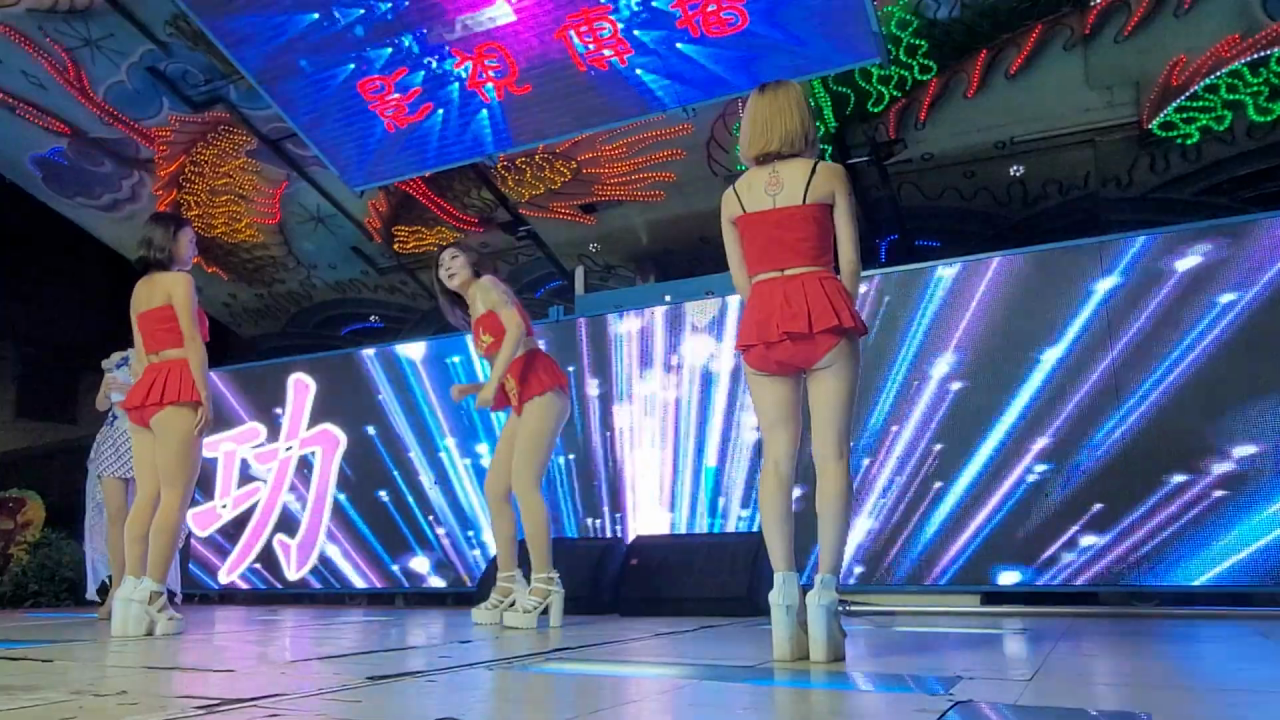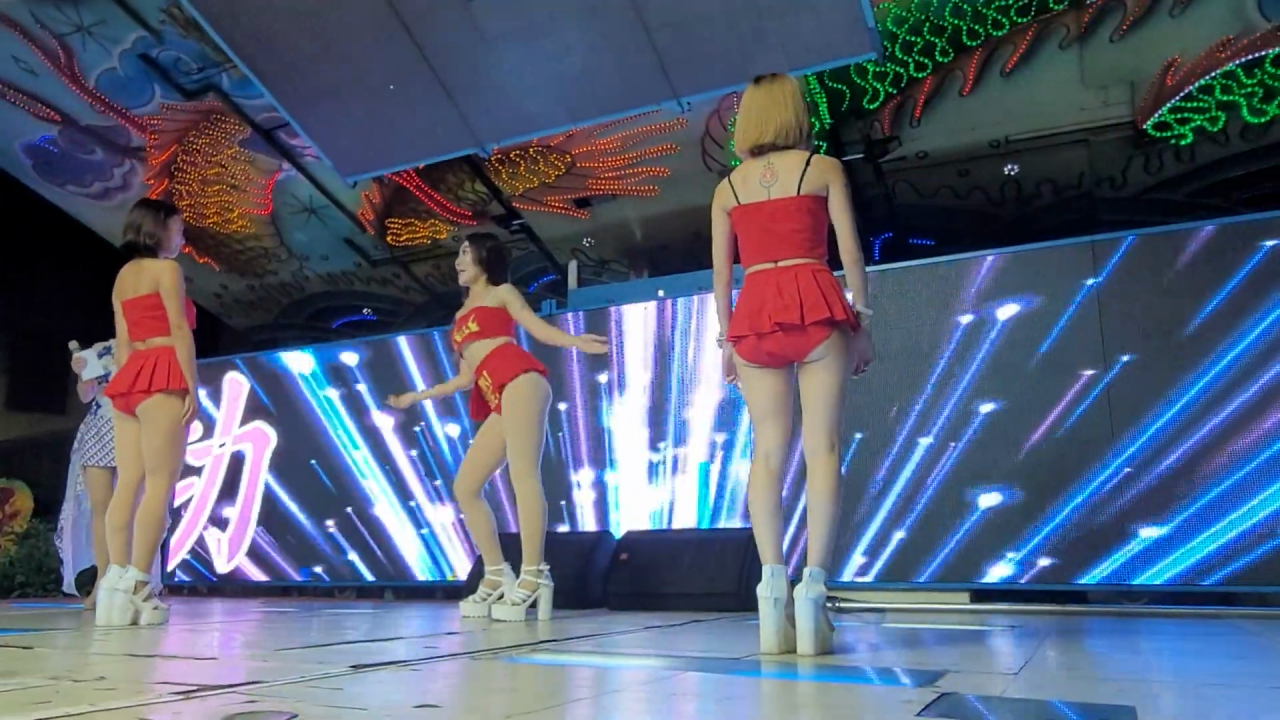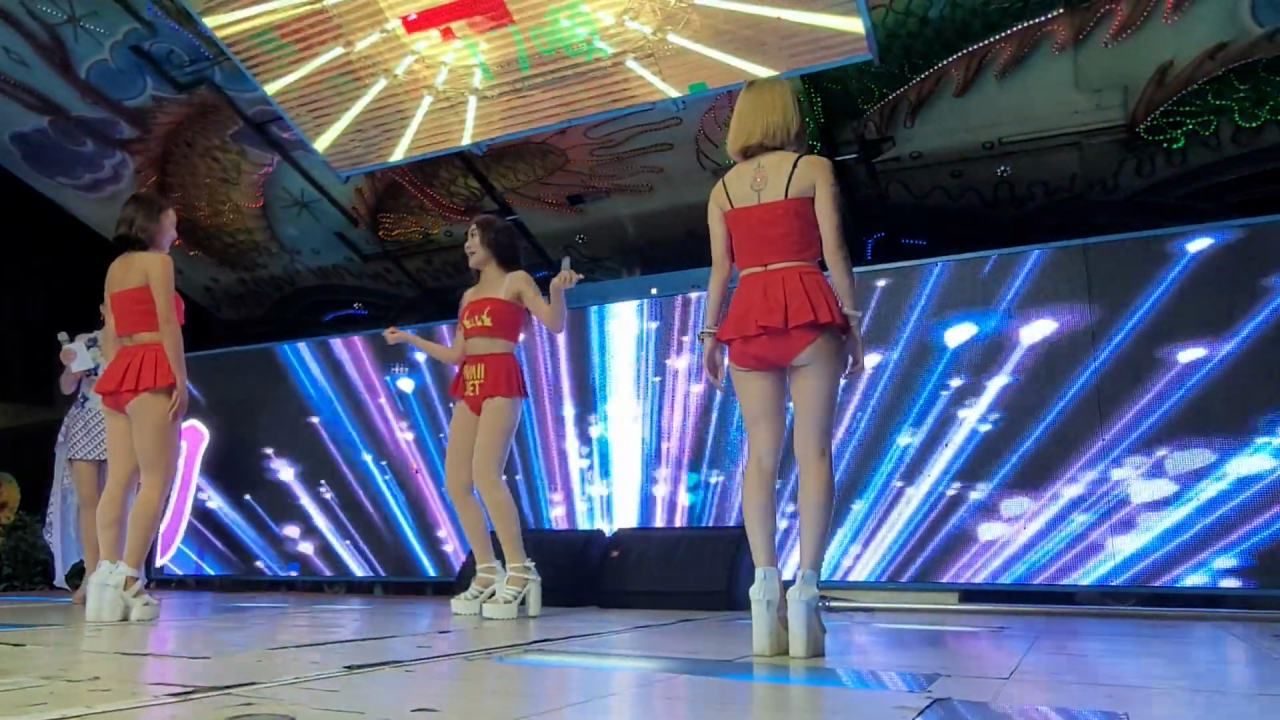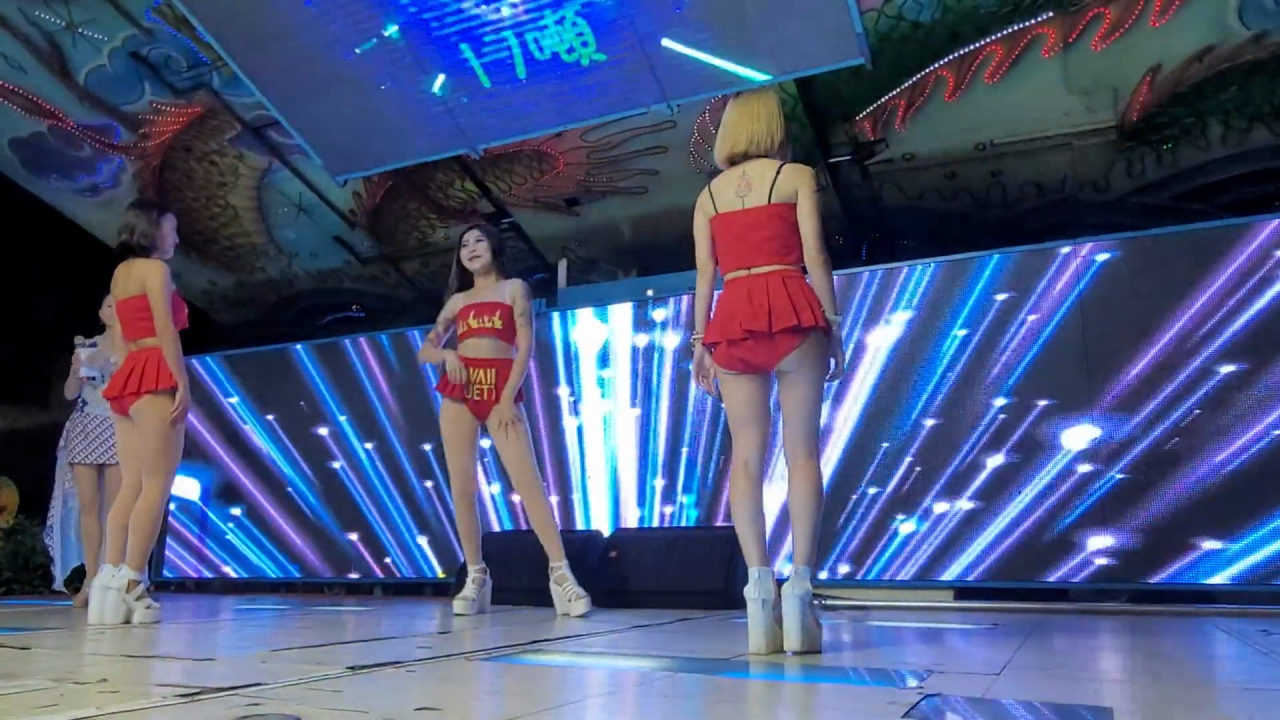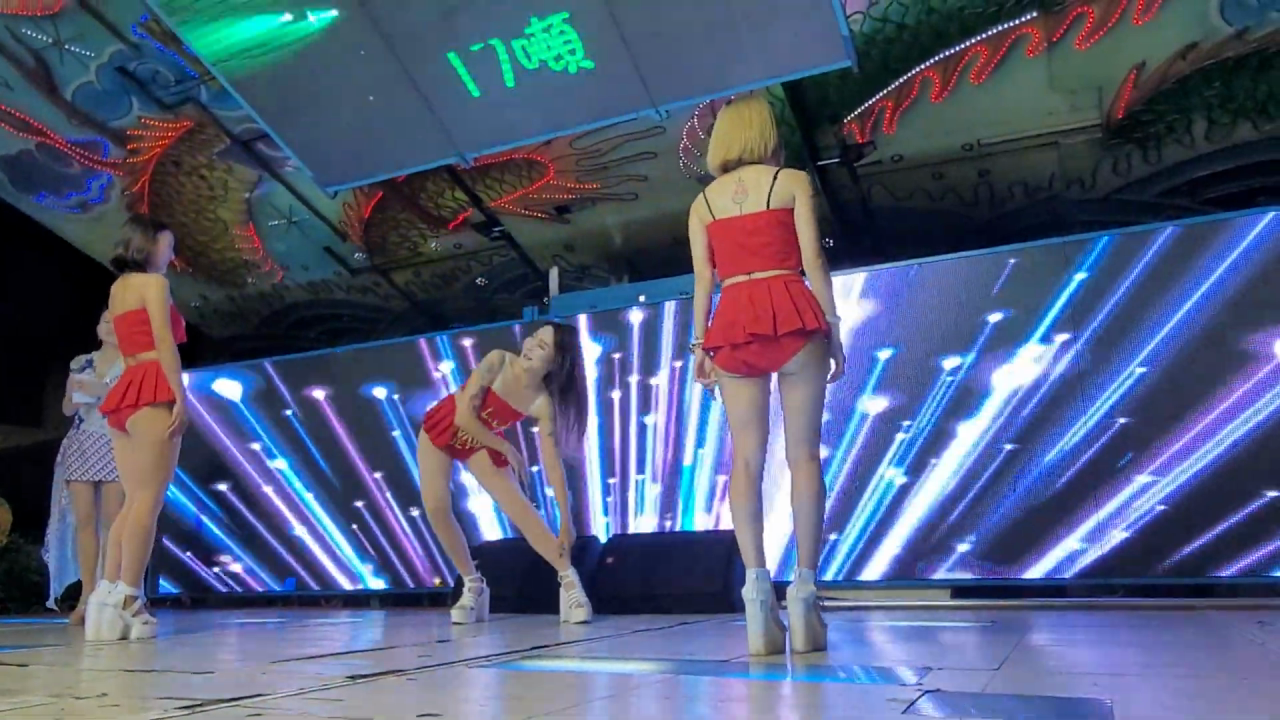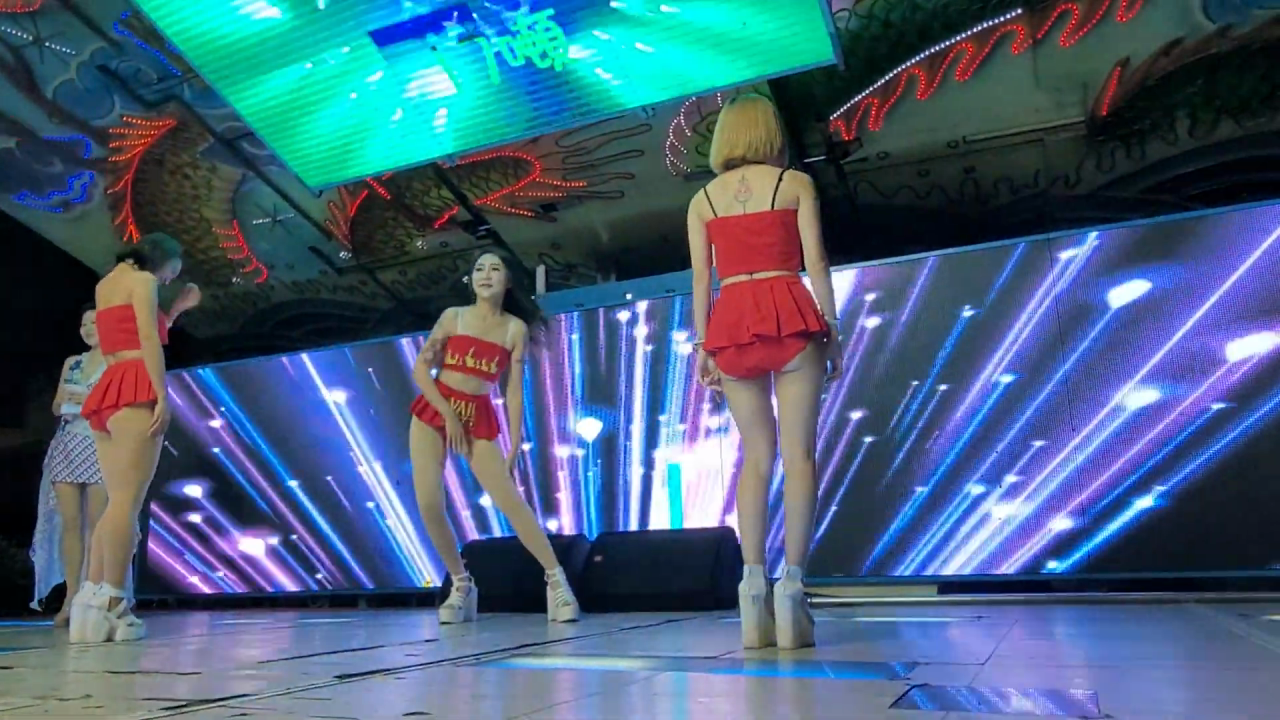
dt=0.7s
person 1, frame 1
left shoulder: (733, 194)
right shoulder: (829, 174)
left elbow: (742, 278)
right elbow: (850, 261)
left hip: (763, 323)
right hip: (823, 313)
left knee: (778, 459)
right knee: (830, 454)
left ankle: (785, 594)
right ankle: (825, 591)
person 1, frame 2
left shoulder: (727, 187)
right shoulder: (824, 168)
left elbow: (721, 271)
right elbow: (850, 251)
left wrist: (728, 337)
right wrist: (860, 321)
left hip: (754, 314)
right hip: (814, 307)
left knee: (767, 452)
right knee: (821, 448)
left ankle: (772, 586)
right ankle: (813, 585)
person 1, frame 3
left shoulder: (723, 186)
right shoulder: (815, 168)
left elbow: (720, 267)
right elbow: (834, 251)
left wrist: (709, 334)
right wrist: (853, 321)
left hip: (749, 316)
right hip: (806, 310)
left knee: (761, 455)
right knee: (812, 453)
left ankle: (766, 590)
right ankle: (805, 589)
person 1, frame 4
left shoulder: (709, 193)
right shoulder: (797, 176)
left elbow: (705, 273)
right elbow: (815, 258)
left wrist: (701, 340)
right wrist: (833, 325)
left hip: (732, 320)
right hip: (790, 312)
left knee: (747, 457)
right knee: (801, 453)
left ankle: (760, 590)
right ankle: (799, 581)
person 1, frame 5
left shoulder: (704, 201)
right shoulder: (793, 181)
left elbow: (703, 279)
right elbow: (813, 261)
left wrist: (700, 343)
right wrist: (833, 329)
left hip: (733, 325)
right hip: (790, 316)
left knee: (747, 459)
right knee: (802, 455)
left ankle: (757, 588)
right ankle: (803, 589)
person 1, frame 6
left shoulder: (703, 199)
right shoulder: (797, 183)
left elbow: (701, 277)
right elbow: (816, 261)
left wrist: (702, 345)
right wrist: (831, 328)
left hip: (731, 324)
right hip: (789, 316)
left knee: (756, 455)
right knee: (797, 453)
left ankle: (754, 584)
right ankle: (790, 585)
person 2, frame 1
left shoulder: (139, 288)
right shoulder: (179, 280)
left elbow: (140, 352)
right elbow: (192, 340)
left wrist: (144, 394)
right wrist: (204, 395)
left hip: (145, 393)
right hip: (175, 390)
left knee: (147, 496)
right knee: (175, 496)
left ankle: (132, 592)
right ankle: (150, 596)
person 2, frame 2
left shoulder: (123, 275)
right shoulder: (166, 268)
left elbow: (122, 339)
right elbow: (180, 329)
left wrist: (129, 382)
right wrist: (192, 385)
left hip: (129, 380)
right hip: (162, 378)
left knee: (128, 484)
right knee: (160, 484)
left ankle: (117, 582)
right ankle: (136, 585)
person 2, frame 3
left shoulder: (115, 267)
right shoulder: (157, 261)
left elbow: (111, 331)
right elbow: (168, 324)
left wrist: (117, 373)
right wrist: (181, 379)
left hip: (118, 376)
right hip: (151, 373)
left knee: (119, 480)
right knee: (156, 480)
left ankle: (108, 577)
right ankle: (126, 581)
person 2, frame 4
left shoulder: (121, 272)
right shoulder: (155, 268)
left elbow: (121, 335)
right elbow: (165, 329)
left wrist: (129, 375)
right wrist: (183, 383)
left hip: (127, 380)
right hip: (155, 378)
left knee: (132, 485)
right knee: (156, 485)
left ankle: (111, 581)
right ankle: (129, 584)
person 2, frame 5
left shoulder: (119, 286)
right shoulder: (154, 282)
right elbow: (164, 342)
right wrist: (180, 396)
left hip: (125, 393)
right hip: (152, 392)
left knee: (134, 501)
right knee: (148, 500)
left ankle: (108, 596)
right ankle: (126, 602)
person 2, frame 6
left shoulder: (108, 282)
right shoulder: (142, 279)
right elbow: (149, 341)
right wrist: (162, 394)
left hip: (107, 393)
right hip: (135, 392)
left knee: (118, 502)
right knee: (127, 501)
left ankle: (91, 599)
right ankle: (110, 604)
person 3, frame 1
left shoulder: (488, 285)
right shoulder: (474, 325)
left elbow: (516, 329)
left wrist: (493, 382)
right wrist: (474, 390)
left hip: (540, 388)
right hip: (522, 401)
left knee: (524, 485)
right knee: (495, 488)
left ankle: (544, 584)
right ankle: (509, 583)
person 3, frame 2
left shoulder: (502, 292)
right shoulder: (461, 316)
left elbow: (538, 327)
right elbow: (466, 377)
left wrist: (577, 341)
right wrist: (419, 396)
left hip: (520, 380)
right hip: (497, 401)
left knee: (523, 474)
right knee: (465, 487)
left ankle: (534, 577)
right ankle: (497, 576)
person 3, frame 3
left shoulder: (516, 281)
right shoulder: (469, 295)
left elbow: (556, 323)
left wrist: (557, 292)
right wrist: (410, 340)
left hip: (502, 384)
right hip: (467, 389)
left knee: (486, 475)
right knee: (457, 483)
left ankle: (521, 574)
right ankle: (490, 573)
person 3, frame 4
left shoulder: (514, 288)
right shoulder: (457, 300)
left elbow: (525, 347)
right elbow: (424, 351)
left wrist: (508, 398)
right wrist: (445, 354)
left hip: (503, 391)
right hip: (458, 391)
left knee: (527, 481)
right knee: (461, 486)
left ankle: (560, 572)
right ankle: (475, 575)
person 3, frame 5
left shoulder: (543, 403)
right shoulder: (498, 361)
left elbow: (553, 463)
right elbow: (463, 415)
left wrist: (566, 523)
right wrist: (507, 449)
left hip: (481, 443)
right hip: (440, 429)
left knee: (520, 509)
right knee: (435, 506)
left ankle: (570, 582)
right ankle: (473, 586)
person 3, frame 6
left shoulder: (516, 329)
right shoulder: (453, 316)
left elbow: (515, 389)
right elbow: (420, 368)
left wrist: (514, 445)
right wrist: (448, 415)
left hip: (478, 418)
right hip: (432, 412)
left knee: (509, 498)
right knee: (428, 502)
left ankle: (555, 578)
right ankle: (461, 585)
person 4, frame 1
right shoulder: (115, 359)
right elbow: (100, 405)
right wrist: (106, 390)
right hip: (113, 442)
right knee: (114, 515)
right ankle: (116, 589)
person 4, frame 2
right shoulder: (99, 349)
right elbow: (86, 396)
right wrist: (82, 374)
right hip: (98, 431)
right knee: (99, 505)
right ankle: (102, 580)
person 4, frame 3
right shoulder: (83, 342)
right elbow: (67, 388)
right wrist: (69, 366)
right hip: (84, 427)
right knee: (86, 500)
right ankle: (90, 574)
person 4, frame 4
right shoulder: (85, 346)
right elbow: (70, 393)
left wrist: (107, 366)
right wrist: (77, 370)
left hip: (119, 428)
right hip: (85, 429)
left knee: (116, 504)
right knee: (87, 504)
right ankle: (91, 578)
person 4, frame 5
right shoulder: (81, 362)
right elbow: (67, 409)
left wrist: (101, 391)
right wrist: (72, 390)
left hip: (115, 445)
right hip: (81, 446)
left knee: (111, 520)
right knee: (83, 520)
right ankle: (86, 595)
person 4, frame 6
right shoulder: (71, 363)
right elbow: (56, 408)
left wrist: (90, 398)
right wrist: (62, 398)
left hip: (100, 445)
right hip: (67, 445)
left knee: (96, 521)
right knee: (68, 520)
right ankle: (70, 595)
